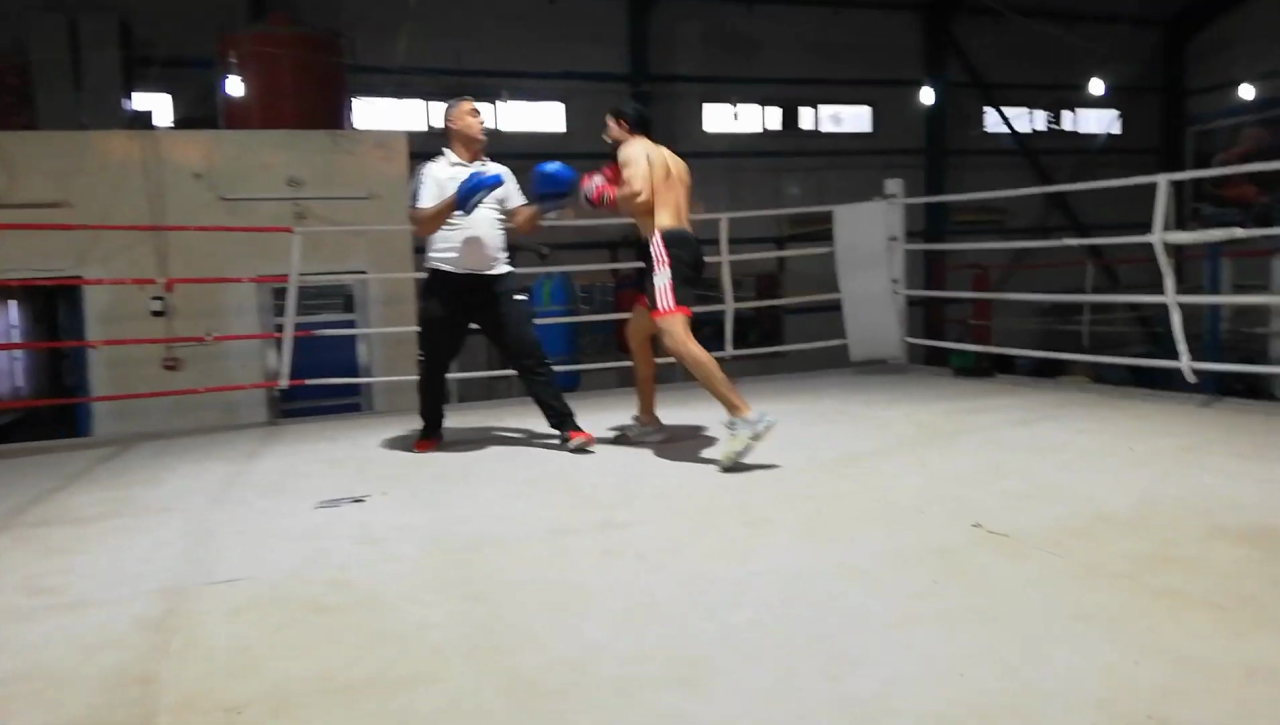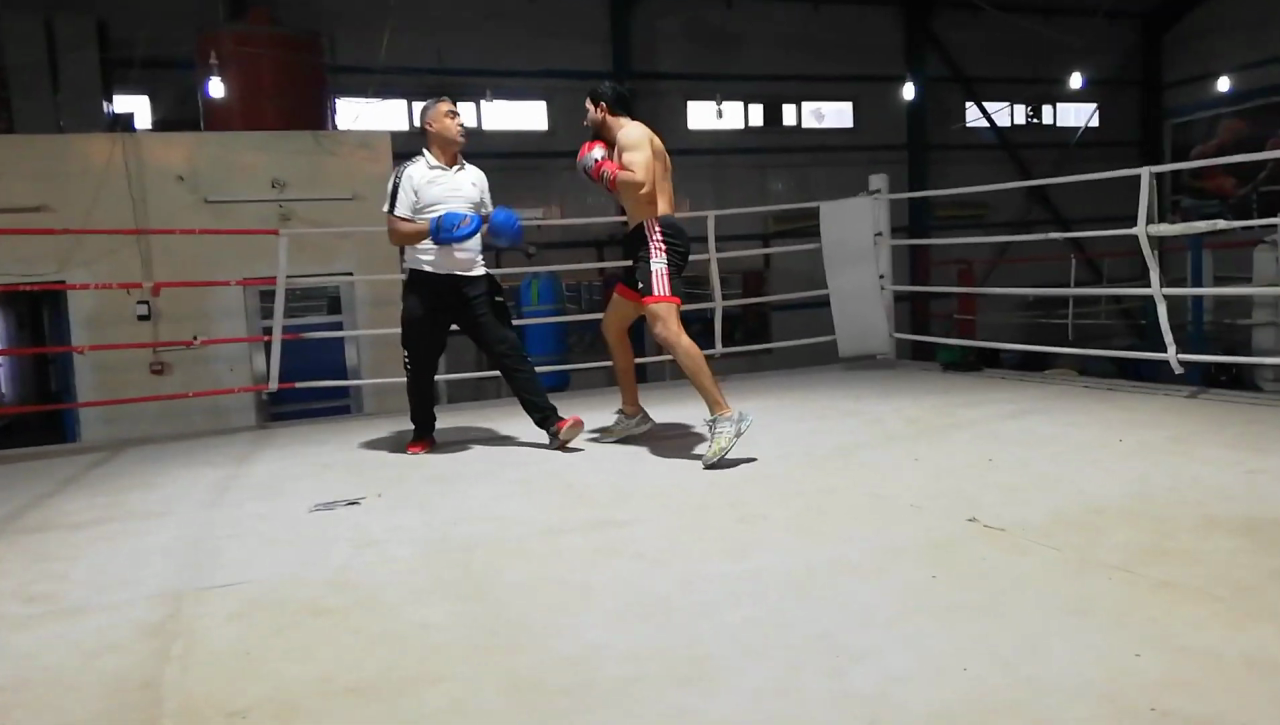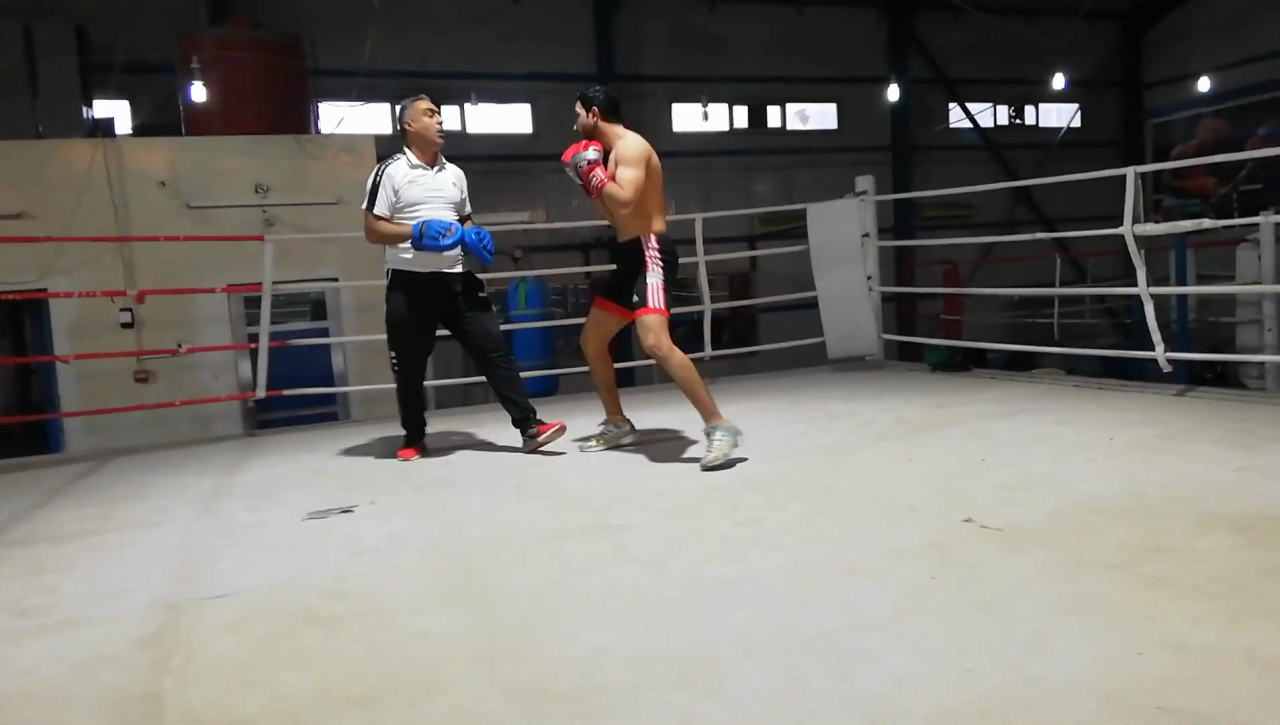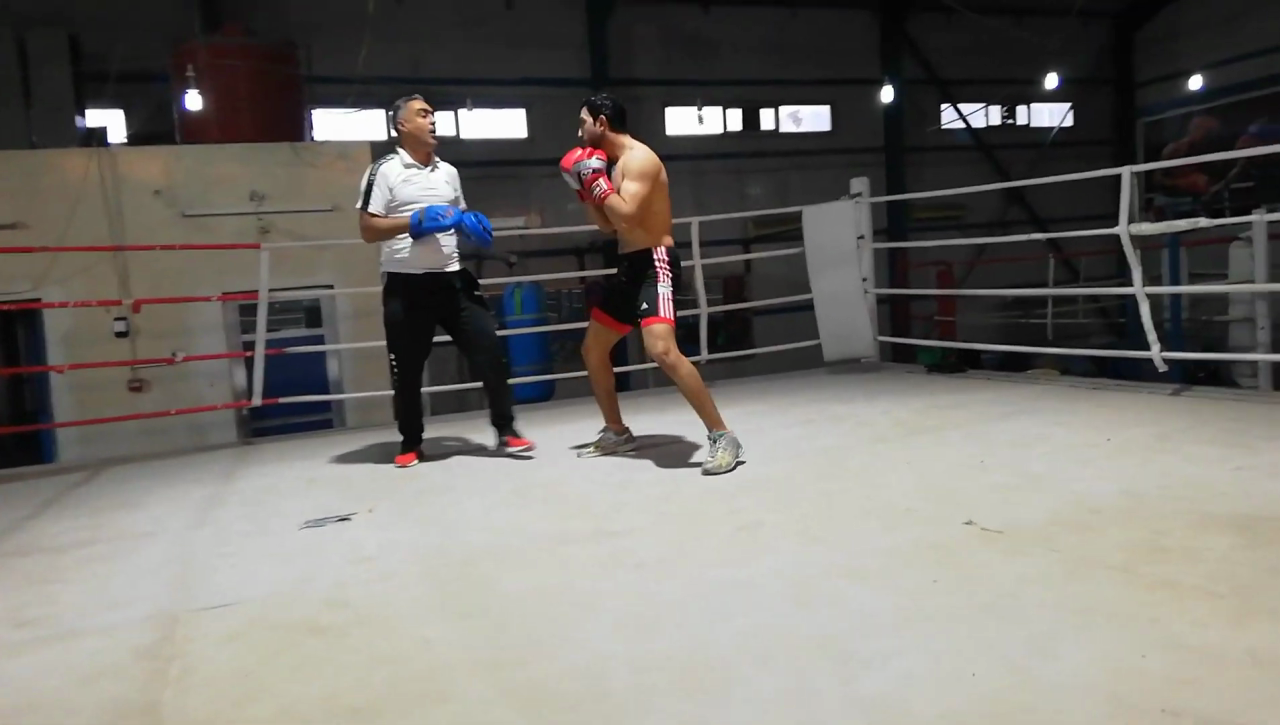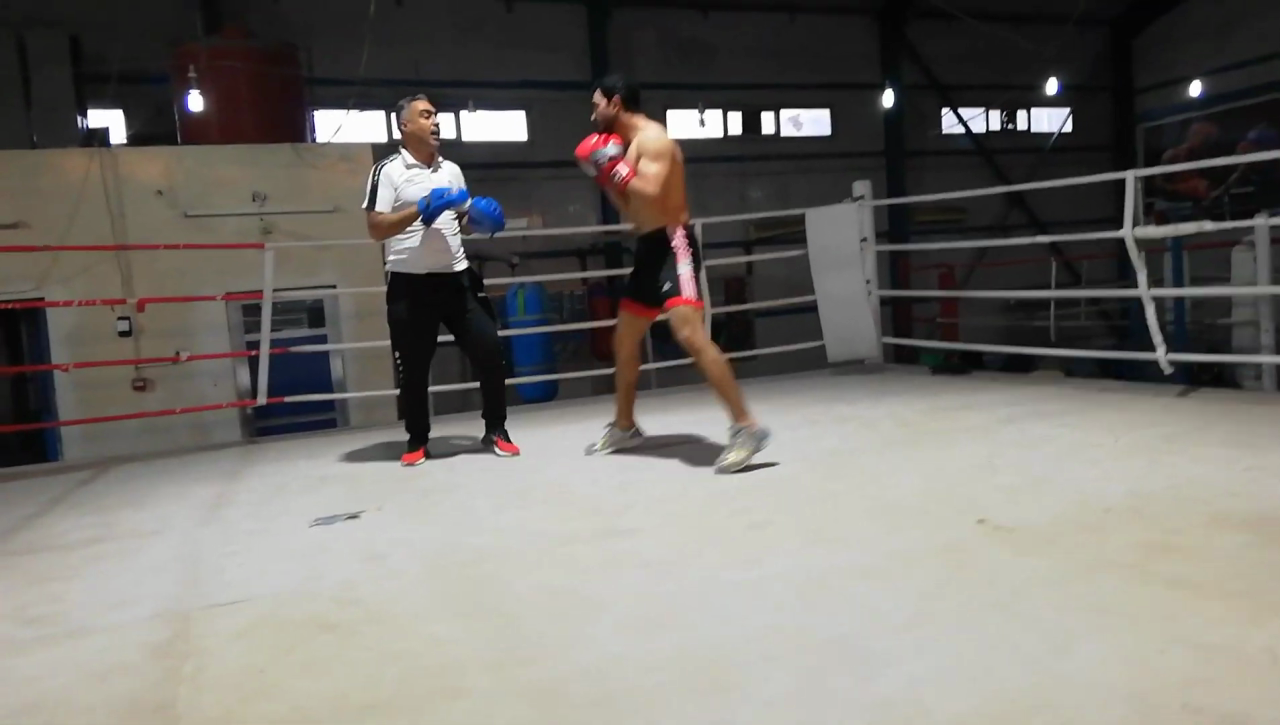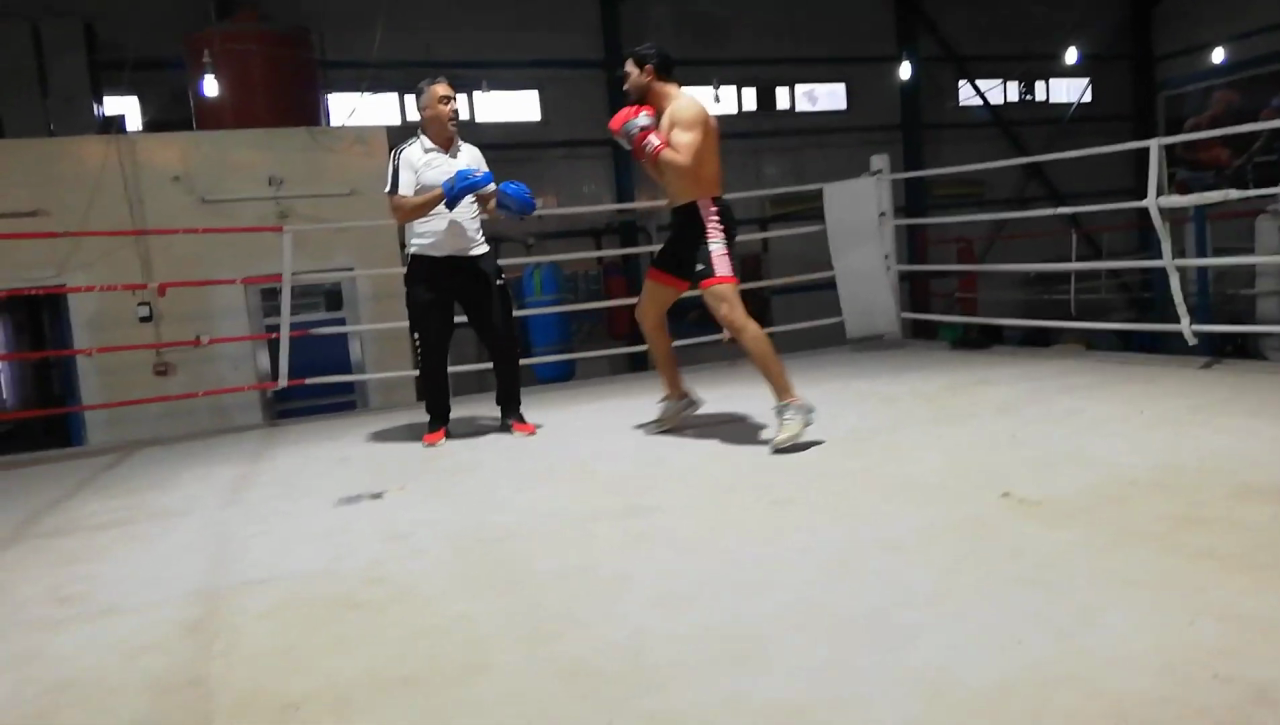
dt=0.1s
person 1, frame 1
left shoulder: (631, 151)
right shoulder: (674, 161)
left elbow: (639, 196)
left wrist: (601, 192)
right wrist: (619, 189)
left hip: (665, 248)
right hip: (683, 246)
left knee: (676, 339)
right knee: (637, 332)
left ankle: (745, 417)
right ankle: (647, 421)
person 1, frame 2
left shoulder: (632, 133)
right shoulder: (629, 139)
left elbow: (640, 186)
left wrist: (602, 167)
right wrist: (601, 172)
left hip: (657, 239)
right hip: (646, 241)
left knee: (666, 329)
right knee: (612, 326)
left ankle: (725, 416)
right ankle: (632, 414)
person 1, frame 3
left shoulder: (629, 146)
right shoulder: (618, 151)
left elbow: (627, 206)
left wrist: (592, 170)
right wrist: (590, 183)
left hip: (648, 253)
right hip: (630, 256)
left knee: (655, 341)
right knee: (591, 340)
left ankle: (718, 425)
right ankle: (618, 424)
person 1, frame 4
left shoulder: (639, 158)
right shoulder: (617, 162)
left elbow: (628, 216)
right elbow: (610, 226)
left wrist: (594, 180)
right wrist: (585, 189)
left hip: (655, 263)
right hip: (631, 268)
left knee: (661, 349)
right knee: (593, 350)
left ankle: (722, 436)
right ankle: (614, 431)
person 1, frame 5
left shoulder: (653, 138)
right shoulder: (631, 144)
left elbow: (651, 197)
left wrist: (613, 166)
right wrist: (604, 174)
left hip: (671, 245)
right hip: (648, 250)
left knee: (689, 333)
right knee: (624, 342)
left ankle: (746, 428)
right ankle: (623, 427)
person 1, frame 6
left shoulder: (685, 107)
right shoulder: (667, 114)
left elbow: (682, 167)
left wrist: (645, 137)
right wrist: (639, 143)
left hip: (705, 219)
right hip: (683, 223)
left knee: (728, 311)
right knee: (648, 313)
left ankle: (793, 405)
right ankle: (678, 398)
person 2, frame 1
left shoulder: (500, 173)
right shoulder: (433, 171)
left elbow: (521, 222)
right elbow: (421, 226)
left wrist: (543, 204)
right wrist: (455, 200)
left hip: (495, 281)
right hip: (447, 283)
left knee: (529, 352)
right knee: (433, 361)
left ankle: (567, 426)
right ankle: (430, 431)
person 2, frame 2
left shoulder: (476, 175)
right shoulder: (410, 173)
left elbow: (487, 223)
right elbow: (396, 232)
left wrist: (500, 231)
right wrist: (433, 228)
left hip: (474, 281)
right hip: (426, 284)
left knee: (508, 350)
right knee: (420, 363)
left ankle: (550, 421)
right ankle: (423, 432)
person 2, frame 3
left shoulder: (455, 174)
right shoulder: (390, 171)
right elbow: (372, 230)
left wrist: (475, 238)
right wrist: (415, 234)
left hip: (455, 281)
right hip: (410, 284)
left knee: (493, 347)
right knee: (409, 366)
left ankle: (529, 425)
right ankle: (414, 437)
person 2, frame 4
left shoulder: (447, 171)
right shoulder: (384, 171)
right elbow: (368, 230)
left wrist: (473, 228)
right wrist: (412, 221)
left hip: (452, 279)
right hip: (405, 284)
left knee: (489, 347)
right knee: (407, 368)
left ankle: (506, 430)
right ankle: (412, 442)
person 2, frame 5
left shoulder: (451, 170)
right shoulder: (388, 171)
left elbow: (465, 216)
right elbow: (375, 228)
left wrist: (481, 219)
right wrist: (421, 210)
left hip: (457, 278)
right hip: (410, 284)
left knee: (489, 349)
right knee: (414, 367)
left ankle: (495, 430)
right ankle: (417, 440)
person 2, frame 6
left shoulder: (471, 153)
right shoulder: (406, 154)
left elbow: (489, 204)
right elbow: (399, 211)
left wrist: (508, 203)
right wrist: (444, 192)
left hip: (476, 261)
right hip: (428, 267)
left knee: (503, 337)
right knee: (432, 347)
left ankle: (511, 412)
right ankle: (438, 420)
